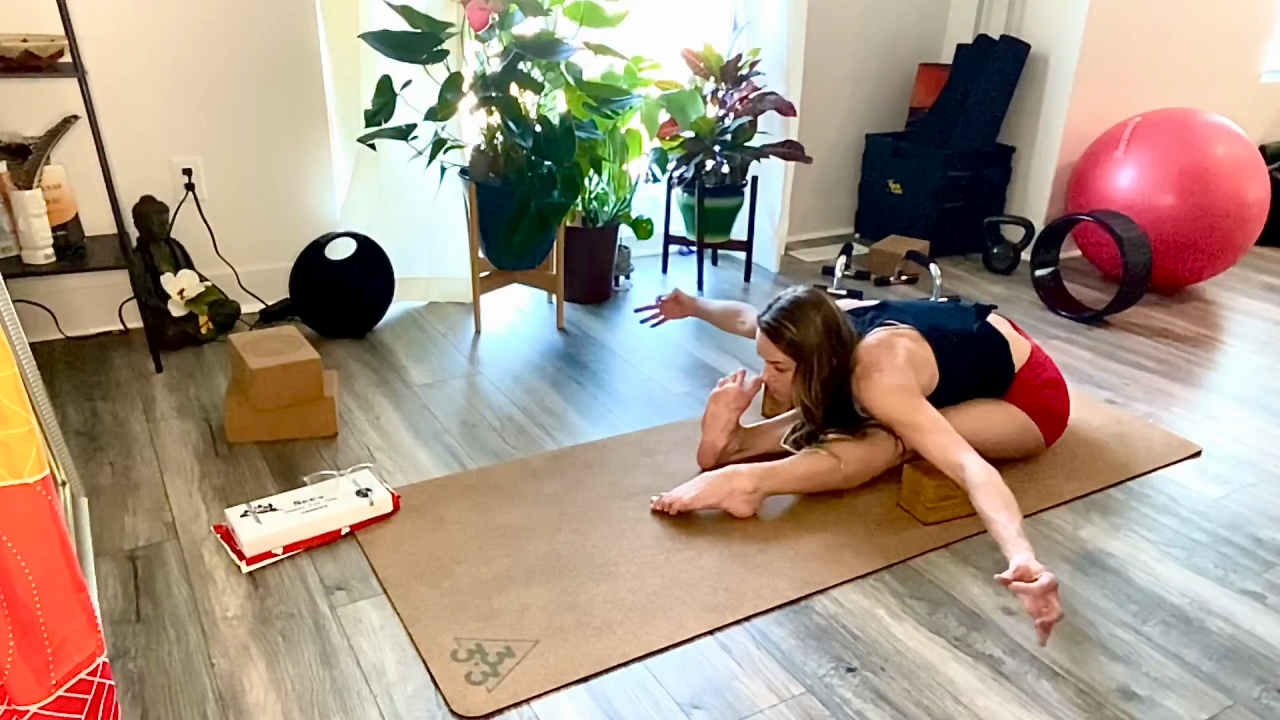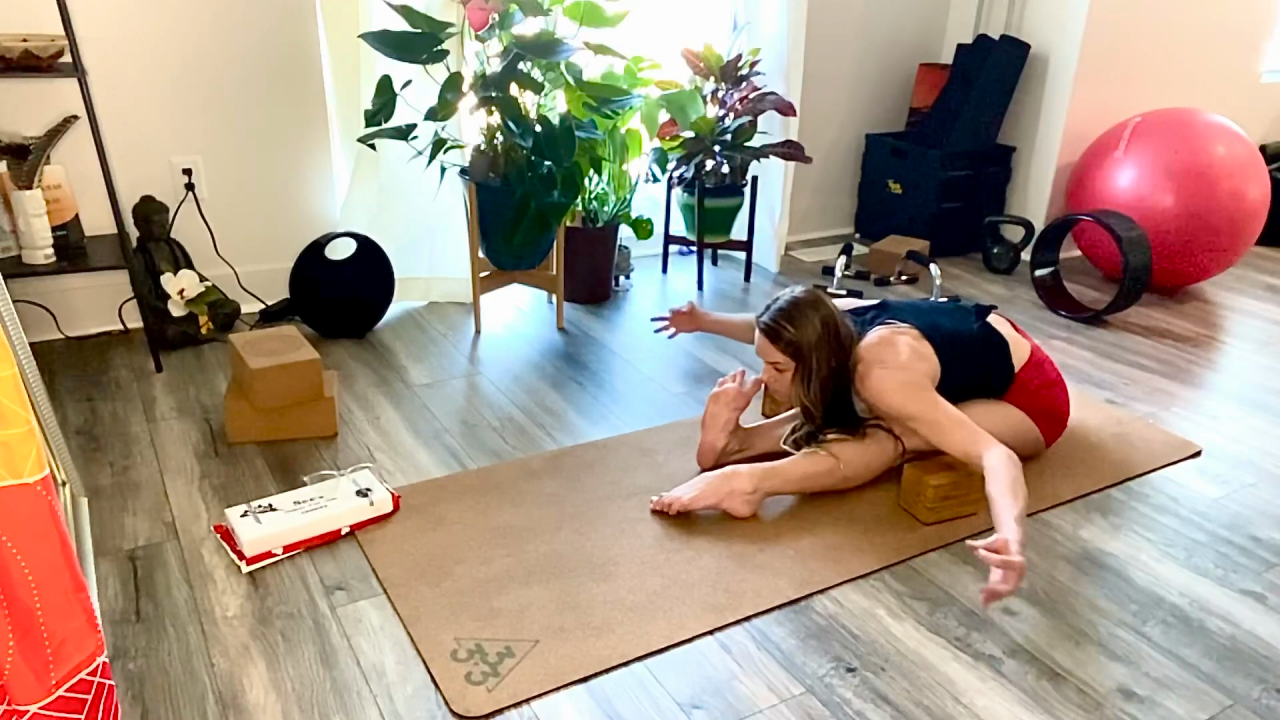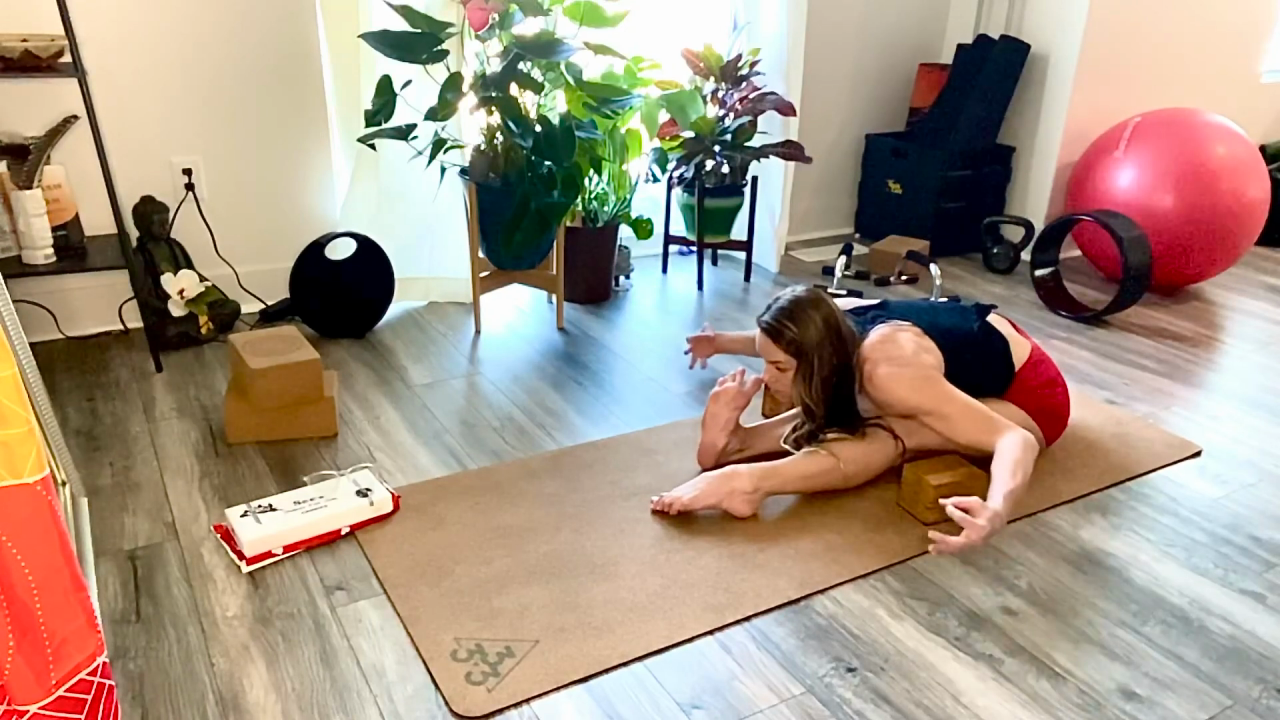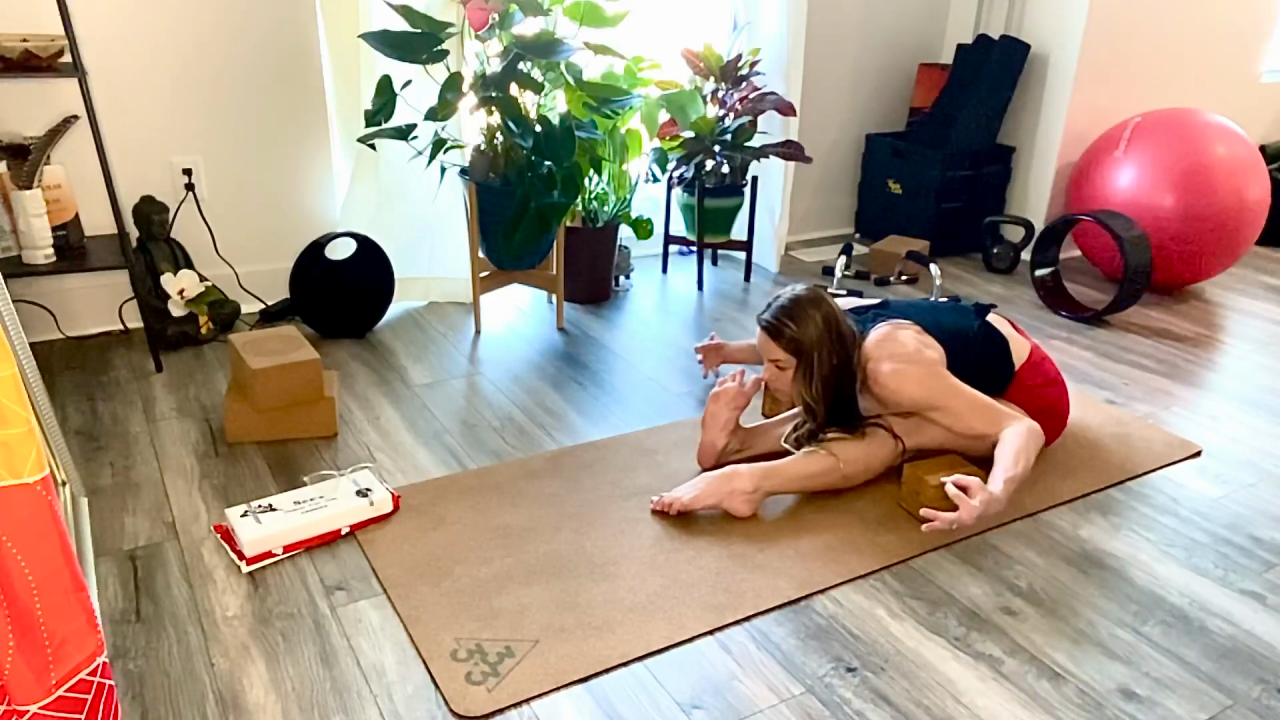
dt=0.5s
person 1, frame 1
left shoulder: (877, 378)
right shoulder: (829, 327)
left elbow: (972, 467)
right elbow: (749, 317)
left wrist: (1022, 556)
right wrist: (693, 307)
left hip: (1030, 395)
left knee: (893, 440)
person 1, frame 2
left shoulder: (880, 375)
right shoulder: (832, 326)
left elbow: (996, 455)
right elbow: (778, 334)
left wrist: (1010, 537)
right wrist: (704, 322)
left hip: (1030, 396)
left knee: (894, 437)
person 1, frame 3
left shoulder: (886, 373)
right shoulder: (834, 323)
left elbow: (1016, 441)
right elbow: (785, 342)
left wrist: (994, 512)
right wrist: (723, 343)
left hip: (1031, 396)
left knee: (895, 435)
person 1, frame 4
left shoulder: (890, 371)
right shoulder: (836, 324)
left elbow: (1023, 429)
left wrist: (994, 496)
right wrist: (731, 353)
left hip: (1030, 396)
left knee: (896, 434)
